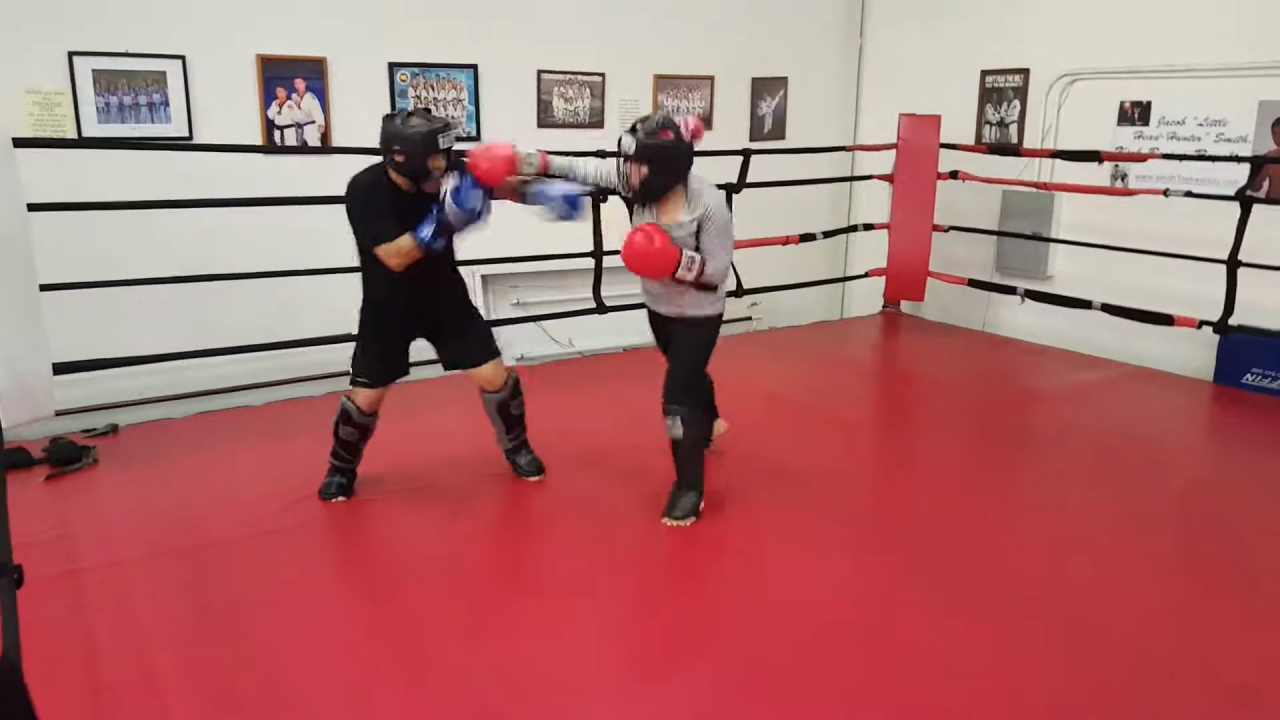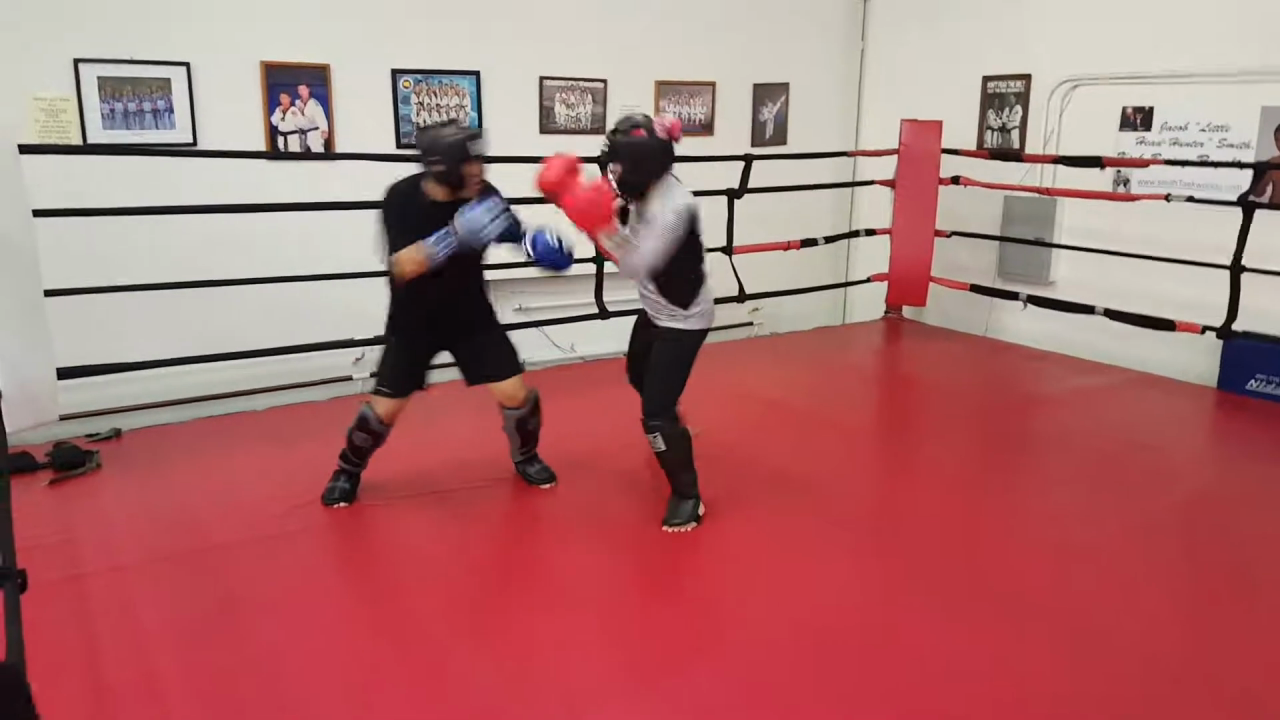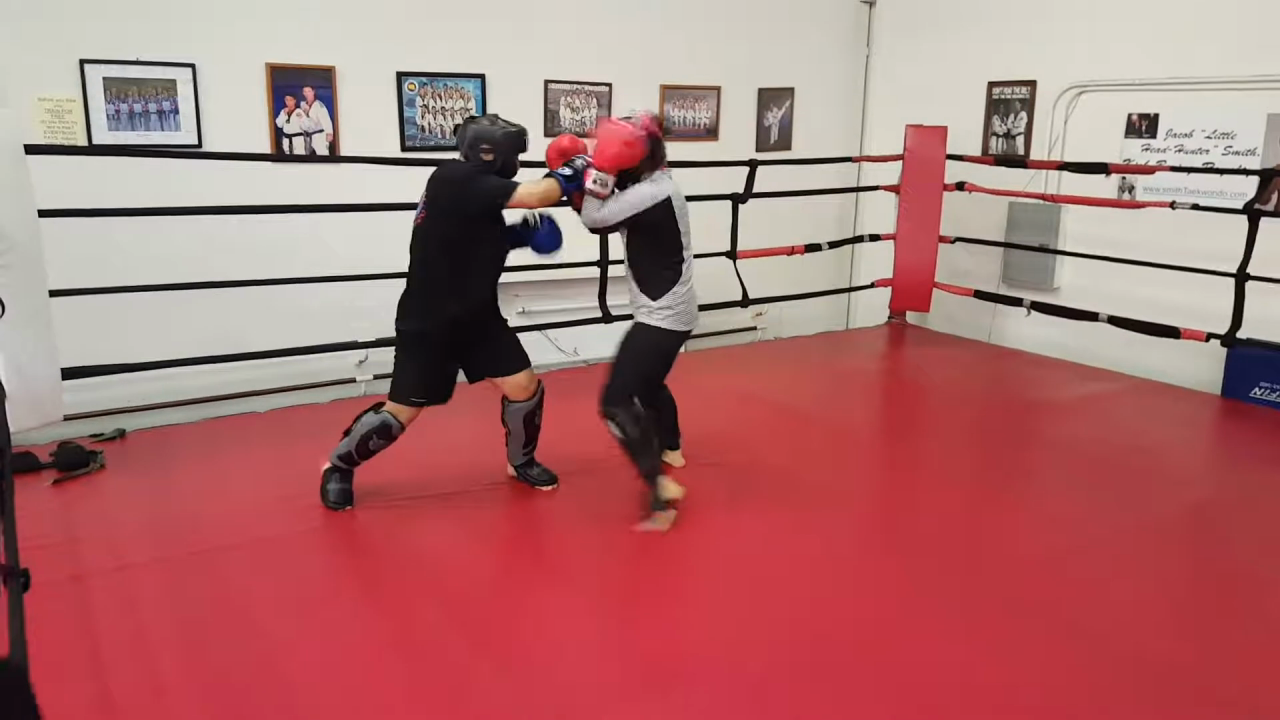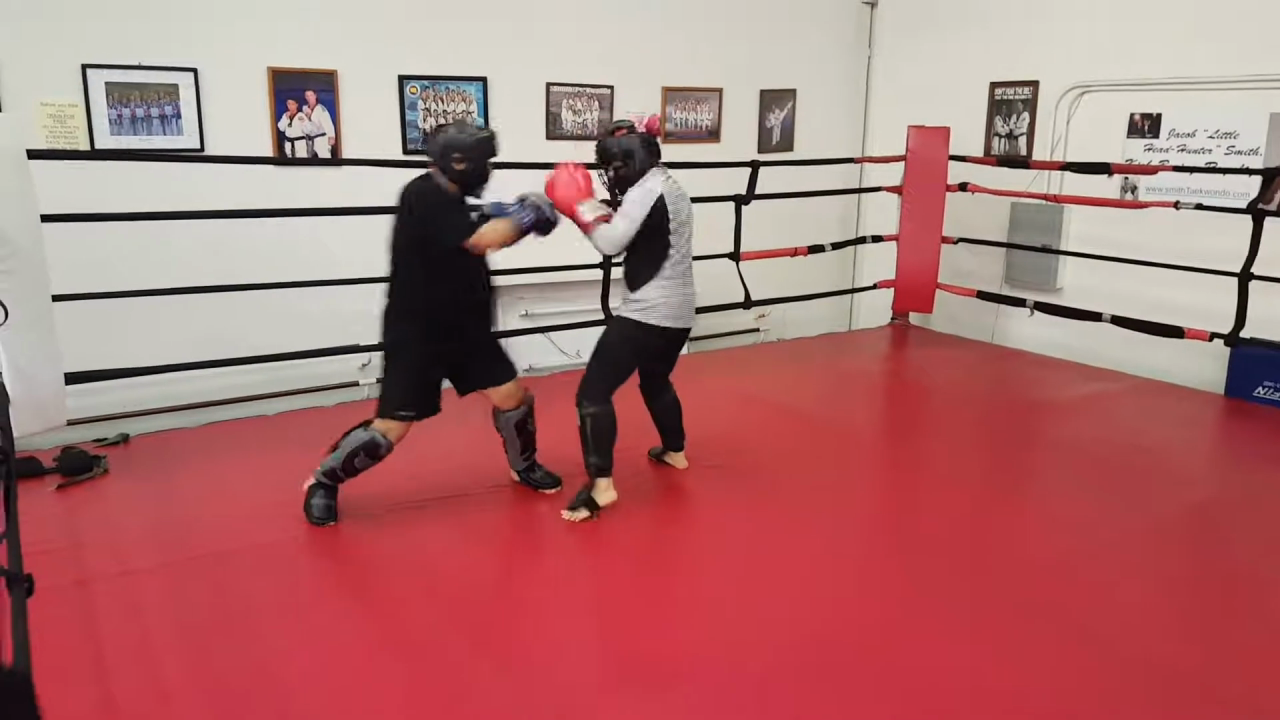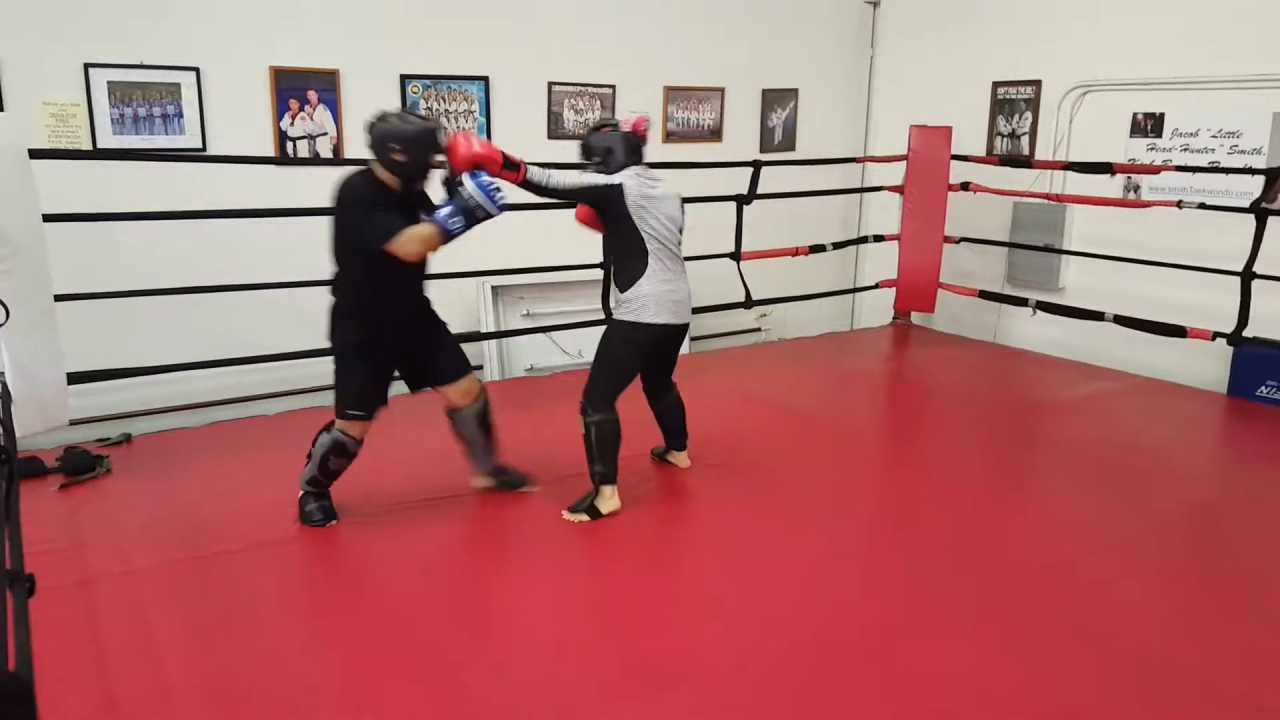
dt=0.2s
person 1, frame 1
left shoulder: (709, 204)
right shoulder: (634, 181)
left elbow: (717, 272)
right elbow: (577, 171)
left wrist: (676, 261)
right wrist: (515, 161)
left hip: (699, 310)
right hip: (663, 304)
left knee: (678, 397)
right knee: (686, 370)
left ankle: (690, 490)
right ankle: (710, 423)
person 1, frame 2
left shoulder: (675, 205)
right shoulder: (646, 191)
left elbow: (636, 265)
right elbow: (611, 216)
left wrist: (604, 227)
right wrist: (569, 191)
left hip: (683, 318)
right hip: (658, 310)
left knee: (657, 408)
right knee: (641, 376)
left ankle: (687, 498)
right ankle: (665, 441)
person 1, frame 3
left shoulder: (653, 191)
right shoulder: (658, 188)
left elbow: (595, 216)
right elbow: (611, 214)
left wrist: (603, 168)
left hip: (660, 317)
right hip: (672, 313)
left knee: (617, 401)
right knee: (648, 382)
left ankle: (660, 485)
right ankle: (670, 449)
person 1, frame 4
left shoulder: (646, 190)
right shoulder: (674, 191)
left elbow: (611, 244)
left wrist: (581, 206)
right wrist: (599, 211)
left hip: (646, 314)
right hip: (681, 314)
left knee: (593, 394)
right knee: (656, 381)
left ankle: (601, 486)
right ankle: (674, 450)
person 1, frame 5
left shoulder: (615, 186)
right shoulder: (670, 195)
left elbow: (554, 182)
left wrist: (495, 161)
left hip: (639, 315)
right hip: (676, 312)
left knee: (598, 399)
right knee: (659, 381)
left ankle: (606, 492)
right ankle: (677, 449)
person 2, frame 1
left shoulder: (445, 175)
right shoulder: (367, 189)
left elbow: (498, 185)
right elbow: (395, 258)
left wrist: (541, 190)
right wrist: (442, 221)
left hip: (446, 298)
right hip: (389, 306)
left knee: (494, 377)
right knee: (364, 398)
left ankle: (516, 448)
right ankle: (342, 466)
person 2, frame 2
left shoulder: (480, 193)
right shoulder: (402, 198)
left elbow: (508, 229)
right elbow: (404, 267)
left wrist: (536, 242)
right wrist: (454, 235)
left hip: (469, 314)
right hip: (417, 316)
left knee: (516, 391)
right knee: (384, 407)
left ankle: (524, 457)
right ankle: (348, 469)
person 2, frame 3
left shoulder: (474, 185)
right shoulder: (454, 180)
right elbow: (532, 196)
left wrist: (523, 233)
right wrist: (573, 172)
left hip: (476, 315)
right hip: (430, 320)
left knee: (525, 386)
right knee: (403, 411)
left ankle: (522, 461)
right ankle: (339, 465)
person 2, frame 4
left shoulder: (449, 195)
right shoulder: (423, 197)
right elbow: (484, 240)
right wrist: (531, 215)
left hip: (462, 324)
right hip: (414, 331)
left knee: (513, 396)
right knee: (390, 428)
left ankle: (525, 466)
right ankle: (322, 482)
person 2, frame 5
left shoulder: (408, 187)
right shoulder: (357, 193)
left elbow: (432, 231)
right elbow: (408, 247)
left wrist: (462, 192)
right wrist: (464, 209)
left hip: (412, 316)
right hip: (361, 326)
left knee: (467, 392)
right knee: (353, 425)
left ankle: (489, 467)
right ankle: (313, 490)
